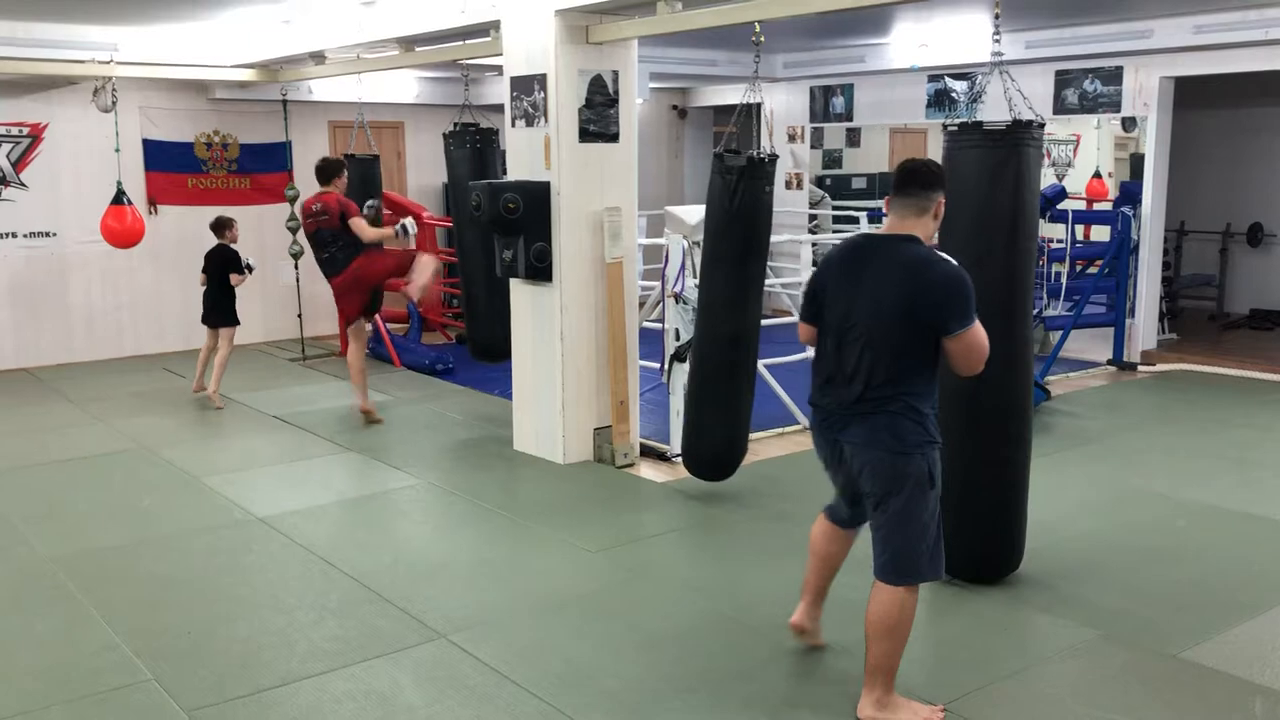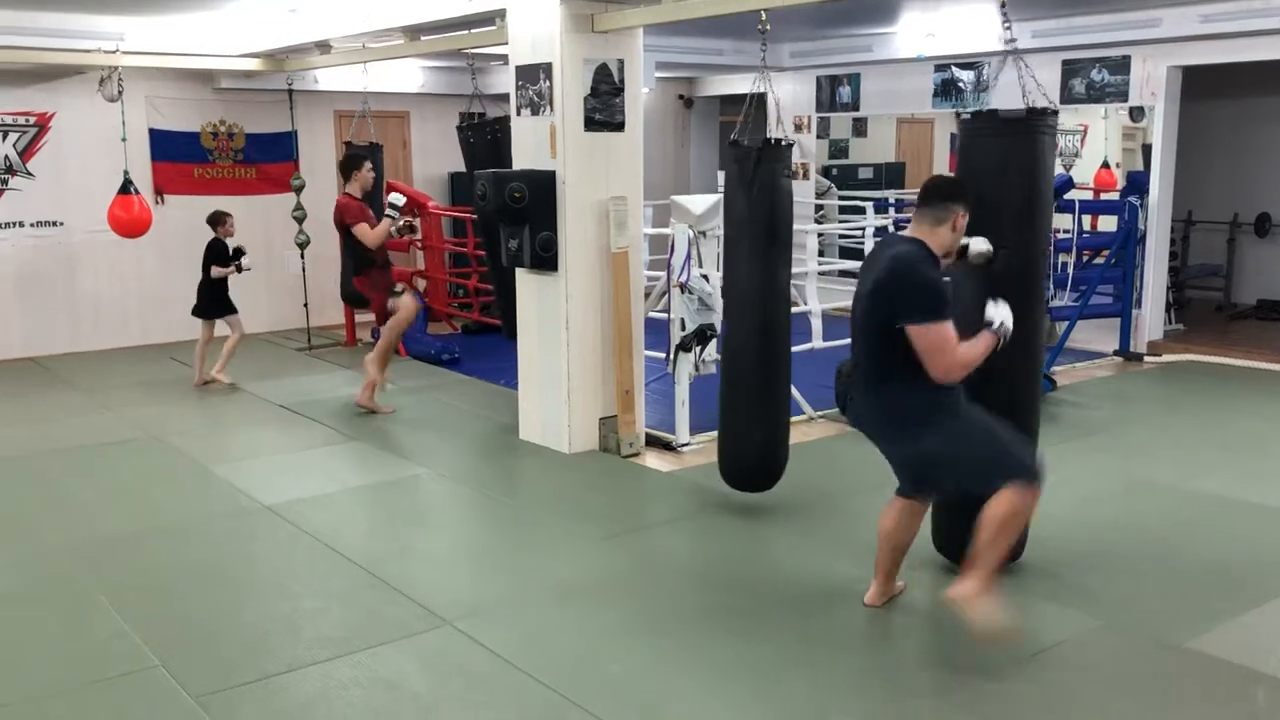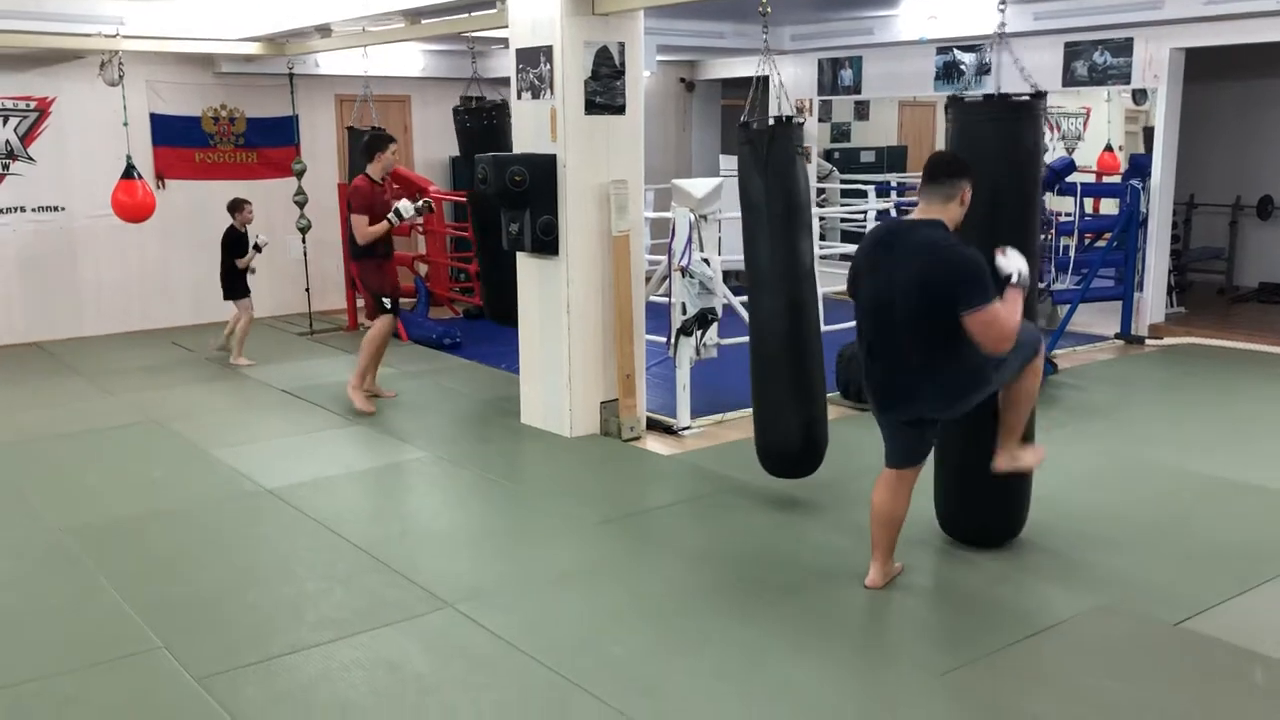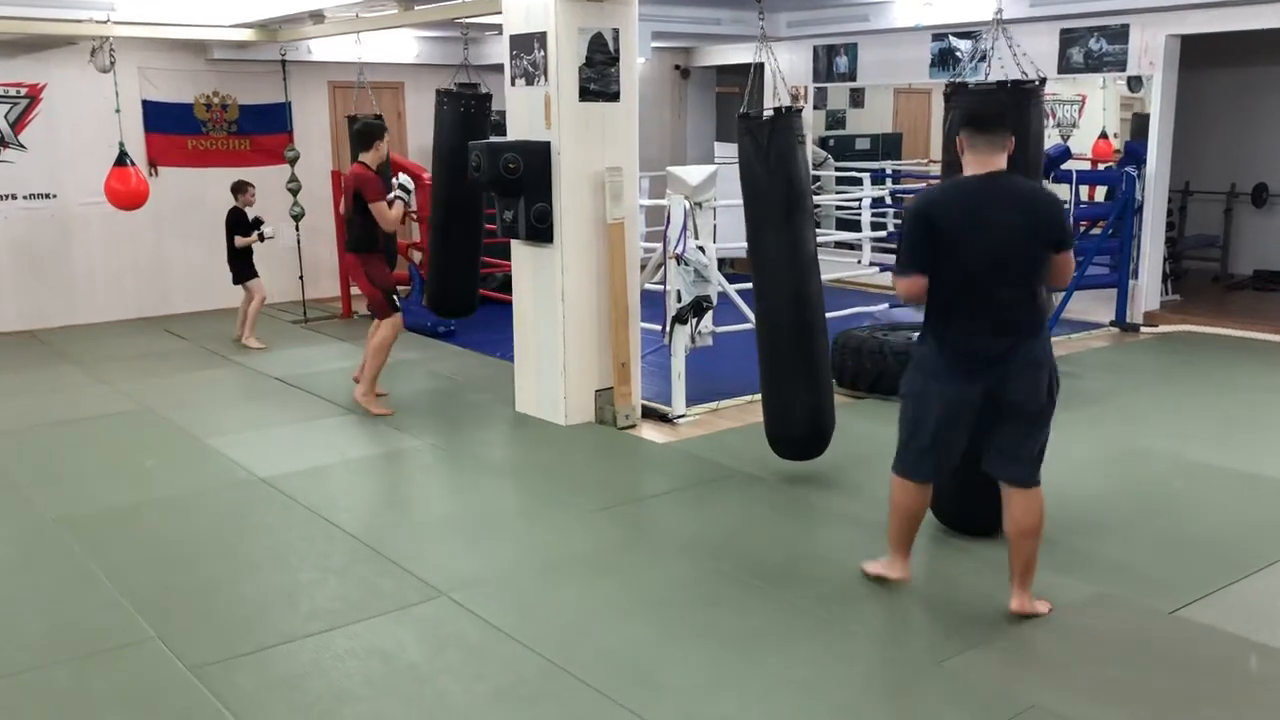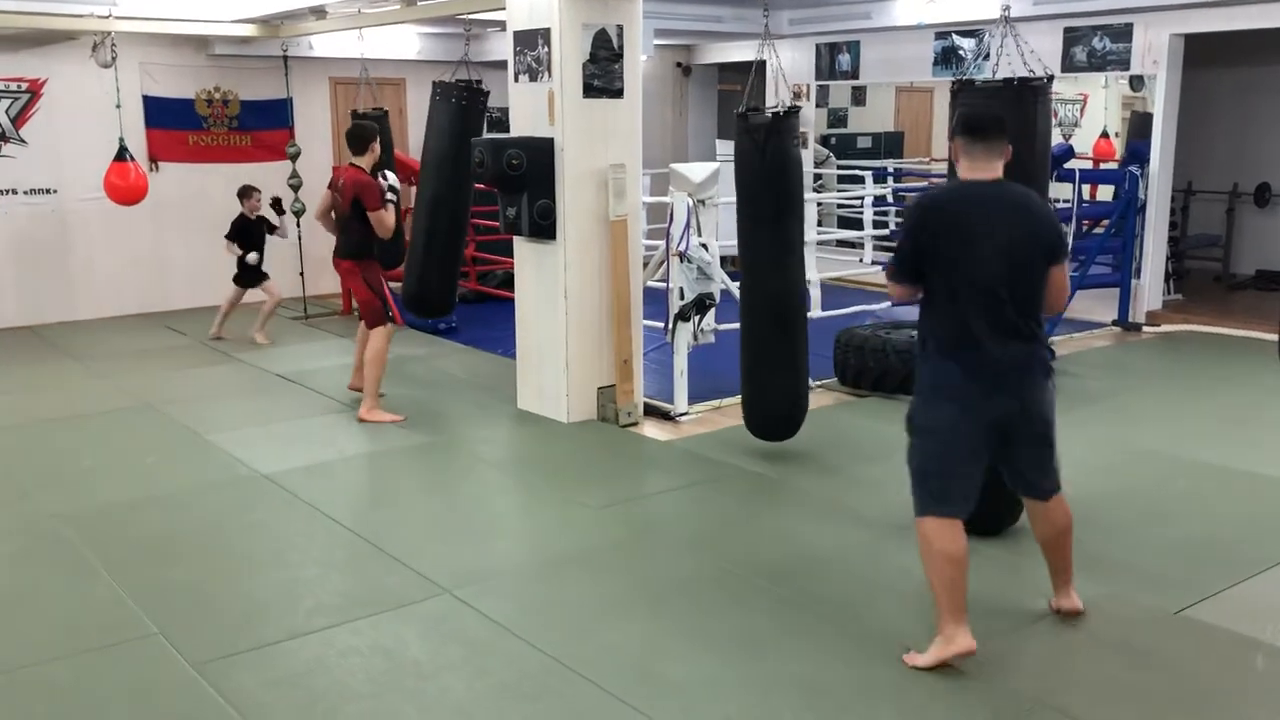
dt=0.4s
person 1, frame 1
left shoulder: (837, 259)
right shoulder: (942, 276)
left elbow: (807, 335)
right elbow: (971, 361)
left hip: (831, 424)
right hip: (896, 437)
left knee: (845, 511)
right knee: (900, 571)
left ankle: (808, 610)
person 1, frame 2
left shoulder: (889, 251)
right shoulder: (917, 278)
right elbow: (948, 368)
left wrist: (957, 256)
right wrist: (994, 332)
left hip: (875, 404)
right hip: (917, 408)
left knee: (915, 490)
right knee: (1021, 478)
left ankle: (882, 584)
right ankle: (974, 584)
person 1, frame 3
left shoulder: (874, 242)
right shoulder: (960, 261)
right elbow: (998, 341)
right wrist: (1015, 285)
left hip: (886, 387)
right hip: (948, 383)
left knee: (901, 465)
right knee: (1026, 343)
left ankle: (880, 566)
right ankle: (1008, 448)
person 1, frame 4
left shoulder: (930, 205)
right shoulder: (1045, 205)
left elbow: (909, 290)
right elbow: (1061, 278)
left hip: (947, 363)
right hip: (1024, 364)
left knee: (915, 469)
right knee: (1021, 482)
left ankle: (896, 560)
right ankle: (1022, 594)
person 1, frame 5
left shoulder: (930, 209)
right shoulder: (1038, 213)
left elbow: (900, 290)
right elbow: (1056, 301)
left hip: (953, 383)
right hip: (1026, 375)
left knee: (938, 509)
right knee: (1042, 489)
left ankle: (953, 632)
right ankle: (1066, 592)
person 2, frame 1
left shoulder: (307, 207)
right shoulder: (341, 202)
right elbow: (367, 236)
left wrist: (361, 215)
right wrist: (400, 230)
left hip: (338, 279)
right hip: (361, 265)
left knee: (356, 339)
right knee: (427, 260)
left ankle: (364, 402)
right ankle: (417, 288)
person 2, frame 2
left shoulder: (359, 204)
right shoulder: (346, 206)
right elbow: (372, 242)
left wrist: (396, 230)
right wrist: (391, 212)
left hip: (379, 274)
right hip: (369, 277)
left knee: (391, 334)
right knee: (408, 308)
left ankle: (367, 395)
right ankle: (373, 361)
person 2, frame 3
left shoulder: (383, 184)
right shoulder: (360, 188)
right elbow: (362, 236)
left wrist: (414, 211)
right wrist: (394, 218)
left hip: (385, 260)
right hip: (367, 263)
left knee: (388, 323)
right knee: (384, 321)
left ankle: (369, 382)
right ankle: (356, 384)
person 2, frame 4
left shoulder: (357, 173)
right shoulder: (366, 178)
left elbow: (345, 210)
right elbow: (390, 224)
left wrist: (389, 199)
right wrist: (401, 195)
left hip: (368, 254)
right hip: (364, 258)
left knee: (384, 317)
right knee: (392, 319)
left ankle: (364, 372)
right ankle: (365, 391)
person 2, frame 5
left shoulder: (341, 176)
right shoulder: (366, 183)
left elbow: (321, 214)
right elbow: (385, 231)
right wrist: (391, 196)
left hip: (346, 257)
right hip: (359, 262)
left knee: (371, 318)
right knee: (382, 328)
left ankle: (358, 377)
right ankle: (370, 407)
person 3, frame 1
left shoulder: (210, 254)
right shoulder: (231, 254)
left elbow: (203, 281)
right elbow: (235, 281)
right wrist: (248, 270)
left hip: (210, 301)
right hip: (224, 303)
left knee: (210, 343)
right knee: (225, 346)
left ankle: (198, 382)
right ankle: (213, 389)
person 3, frame 2
left shoulder: (212, 245)
right shoulder: (221, 247)
right elbow: (215, 273)
left wrist: (235, 256)
right wrist: (238, 267)
left hip: (205, 294)
right hip: (217, 295)
left knee: (206, 336)
right knee: (238, 332)
left ankle: (200, 376)
right ankle: (218, 370)
person 3, frame 3
left shoulder: (242, 230)
right shoulder: (232, 236)
right elbow: (240, 264)
left wrist: (251, 259)
right wrist: (256, 249)
left hip: (237, 278)
right hip: (232, 279)
left knee: (244, 311)
right knee: (247, 315)
left ankle: (225, 341)
right ankle: (236, 356)
person 3, frame 4
left shoulder: (237, 213)
right shoulder: (237, 215)
right elbow: (238, 242)
left wrist: (253, 227)
right wrist: (260, 236)
left hip: (242, 261)
right hip: (240, 262)
left knee: (250, 295)
right knee: (260, 295)
left ankle: (240, 333)
right ankle: (248, 336)
person 3, frame 5
left shoulder: (261, 220)
right shoulder: (239, 222)
left elbow: (284, 234)
right elbow: (229, 245)
left wrist: (280, 213)
right wrist: (244, 255)
left hip: (255, 268)
right hip: (249, 269)
left knee: (233, 300)
right knee: (275, 297)
left ankle: (216, 330)
right ankle: (258, 331)
